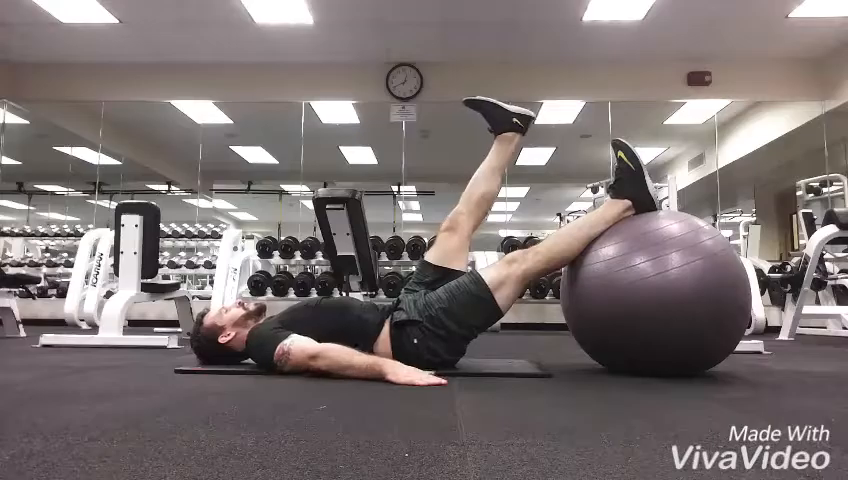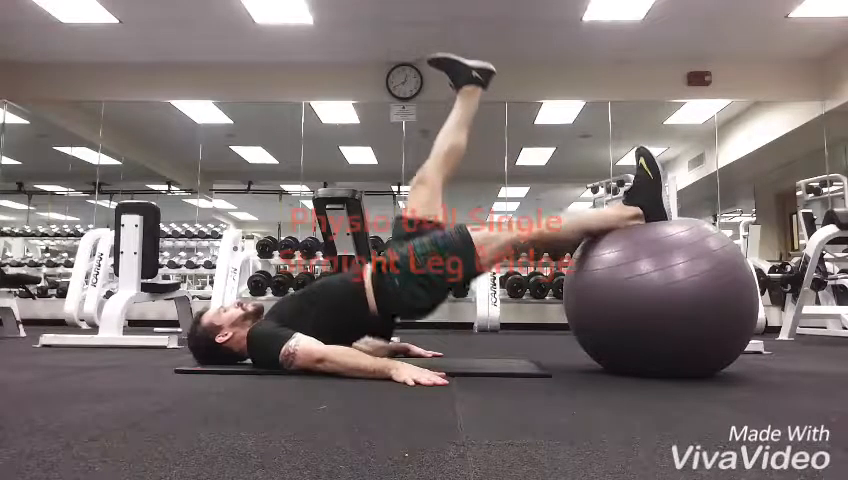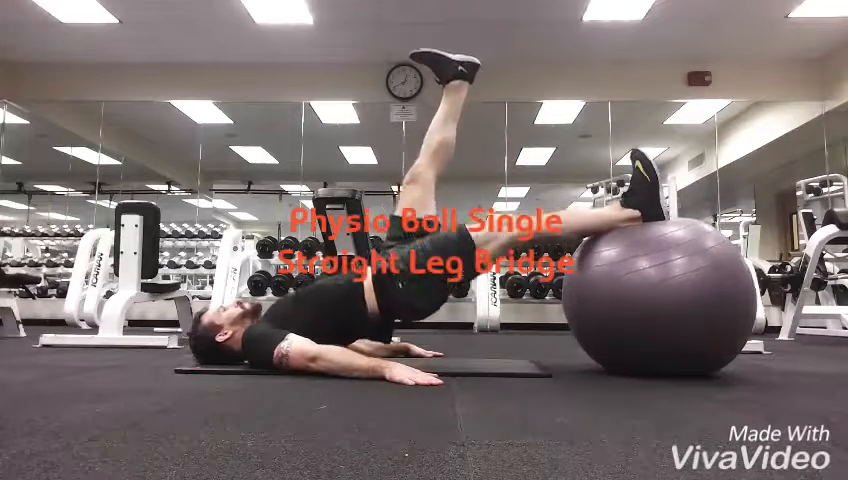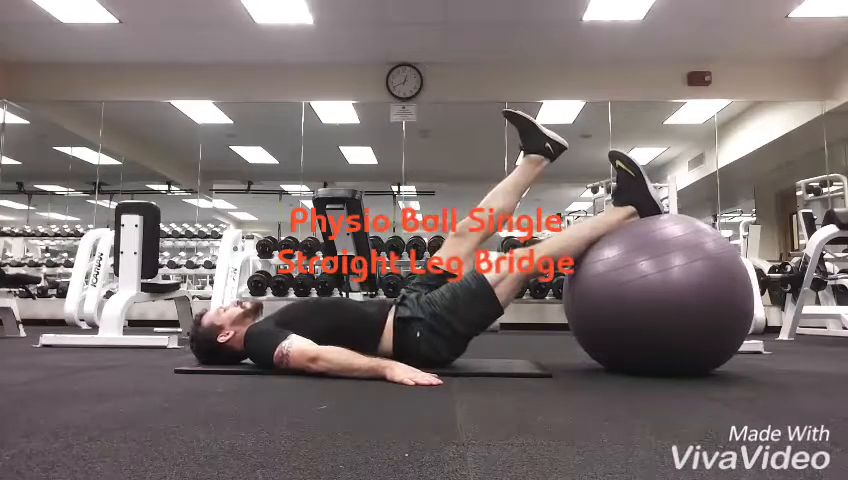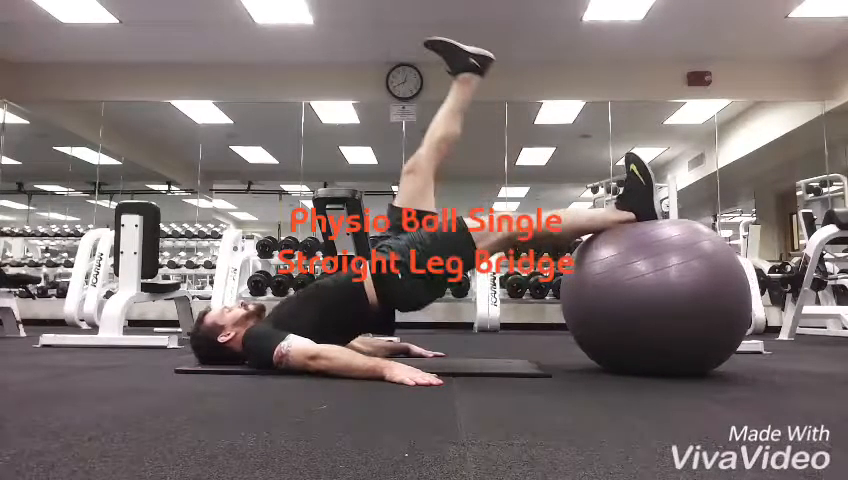
dt=1s
person 1, frame 1
left shoulder: (276, 327)
right shoulder: (263, 341)
right elbow: (314, 354)
right wrist: (389, 366)
left hip: (406, 312)
right hip: (415, 335)
left knee: (455, 225)
right knee: (519, 263)
left ankle: (507, 134)
right ankle: (624, 202)
person 1, frame 2
left shoulder: (272, 325)
right shoulder: (263, 340)
left elbow: (344, 337)
right elbow: (319, 356)
right wrist: (393, 368)
left hip: (391, 273)
right hip: (397, 281)
left knee: (426, 182)
right knee: (509, 234)
left ankle: (469, 90)
right ankle: (634, 210)
person 1, frame 3
left shoulder: (268, 326)
right shoulder: (258, 341)
left elbow: (342, 340)
right elbow: (312, 355)
right wrist: (387, 368)
left hip: (389, 271)
right hip: (399, 282)
left knee: (420, 178)
right knee: (511, 228)
left ankle: (455, 83)
right ankle: (632, 212)
person 1, frame 4
left shoulder: (274, 326)
right shoulder: (261, 339)
right elbow: (315, 358)
right wrist: (388, 366)
left hip: (407, 309)
right hip: (420, 331)
left knee: (465, 234)
right knee: (521, 259)
left ankle: (536, 156)
right ankle: (629, 210)
person 1, frame 5
left shoulder: (271, 327)
right shoulder: (260, 342)
left elbow: (343, 339)
right elbow: (313, 357)
right wrist: (387, 369)
left hip: (388, 264)
right hip: (398, 274)
left knee: (417, 169)
right knee: (511, 227)
left ankle: (466, 77)
right ankle: (625, 214)
